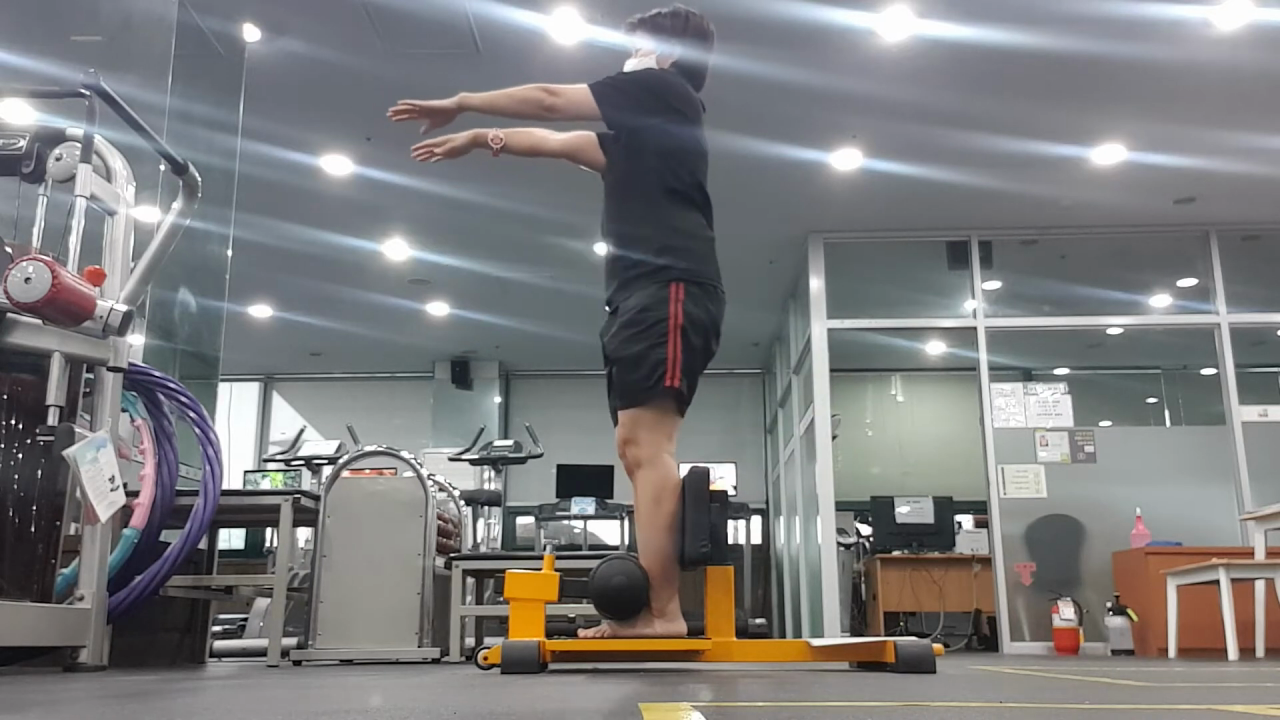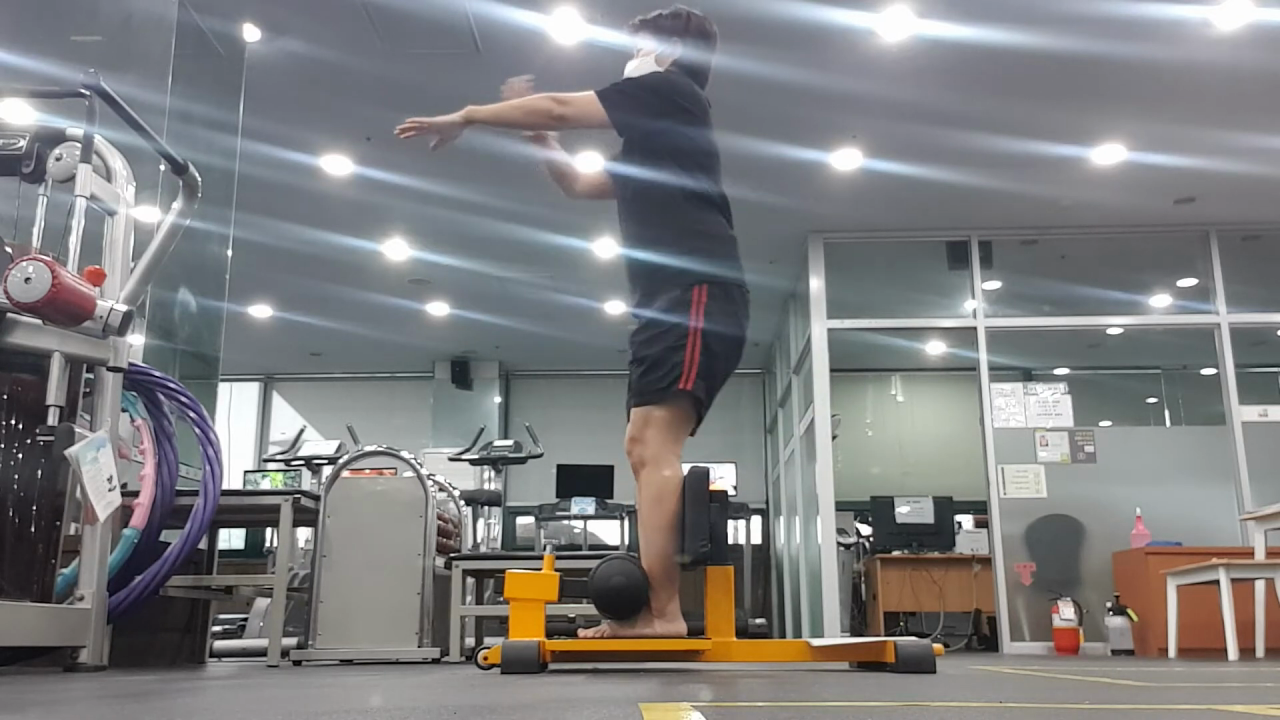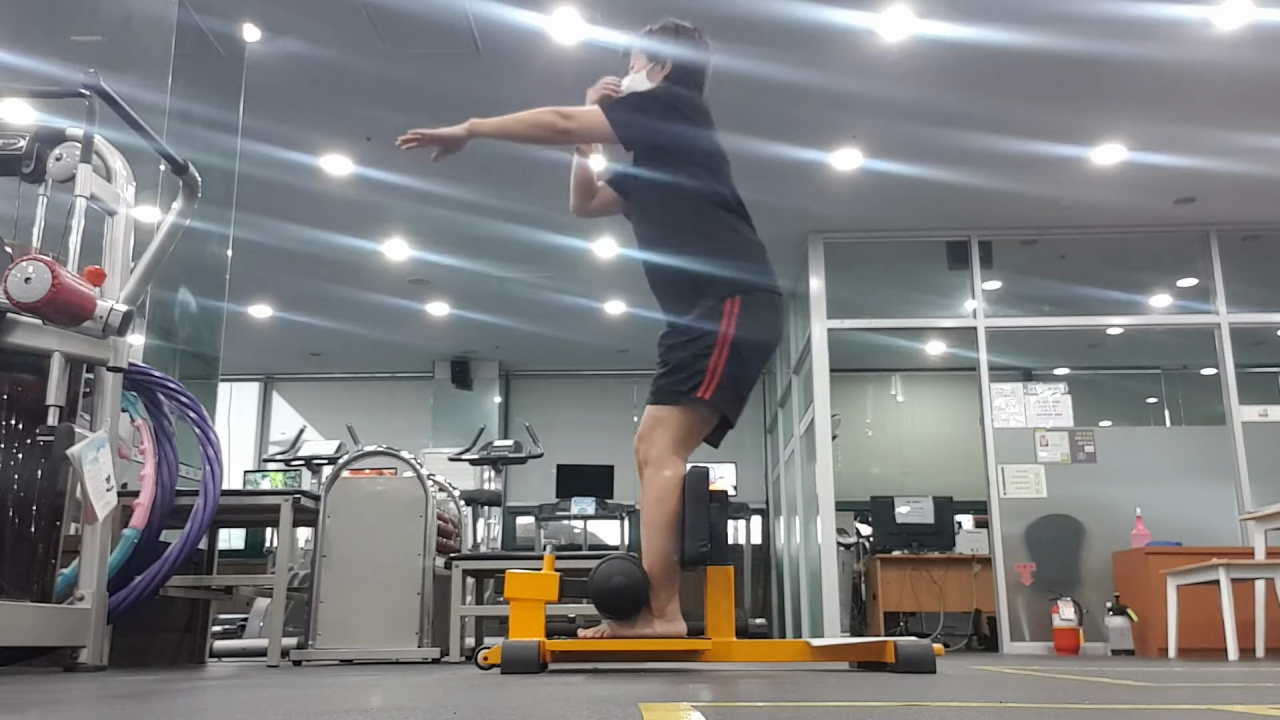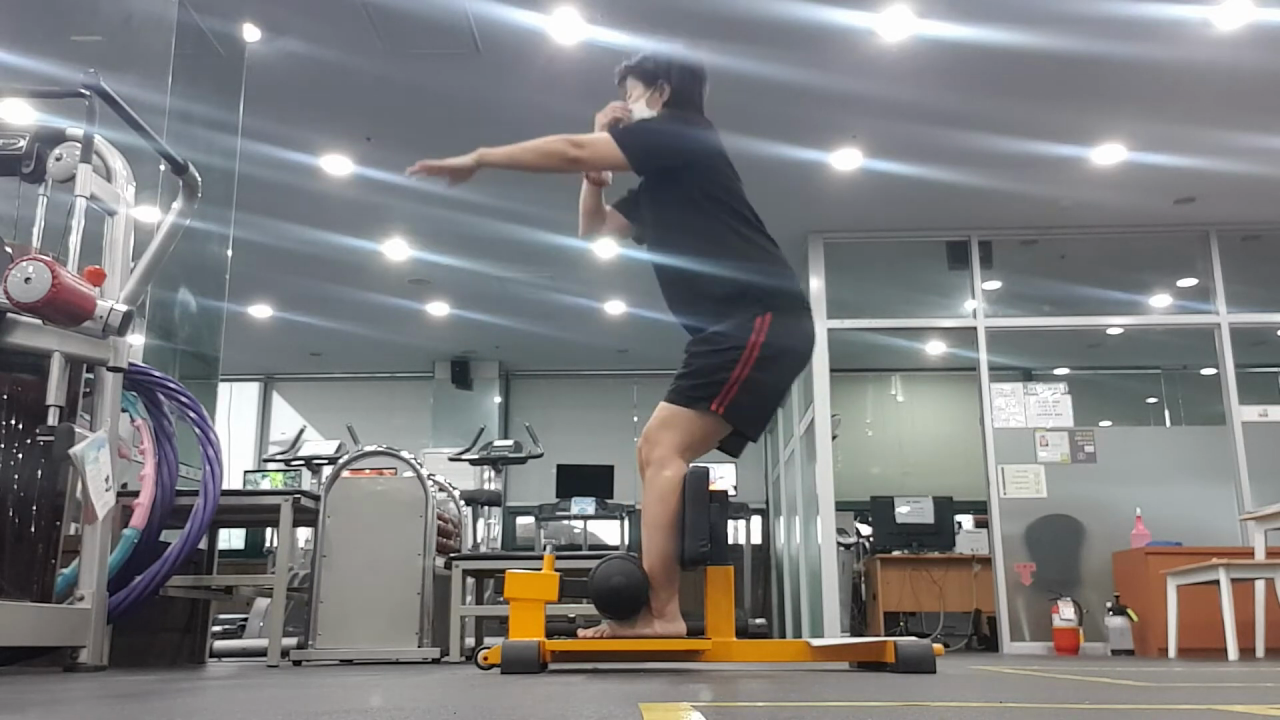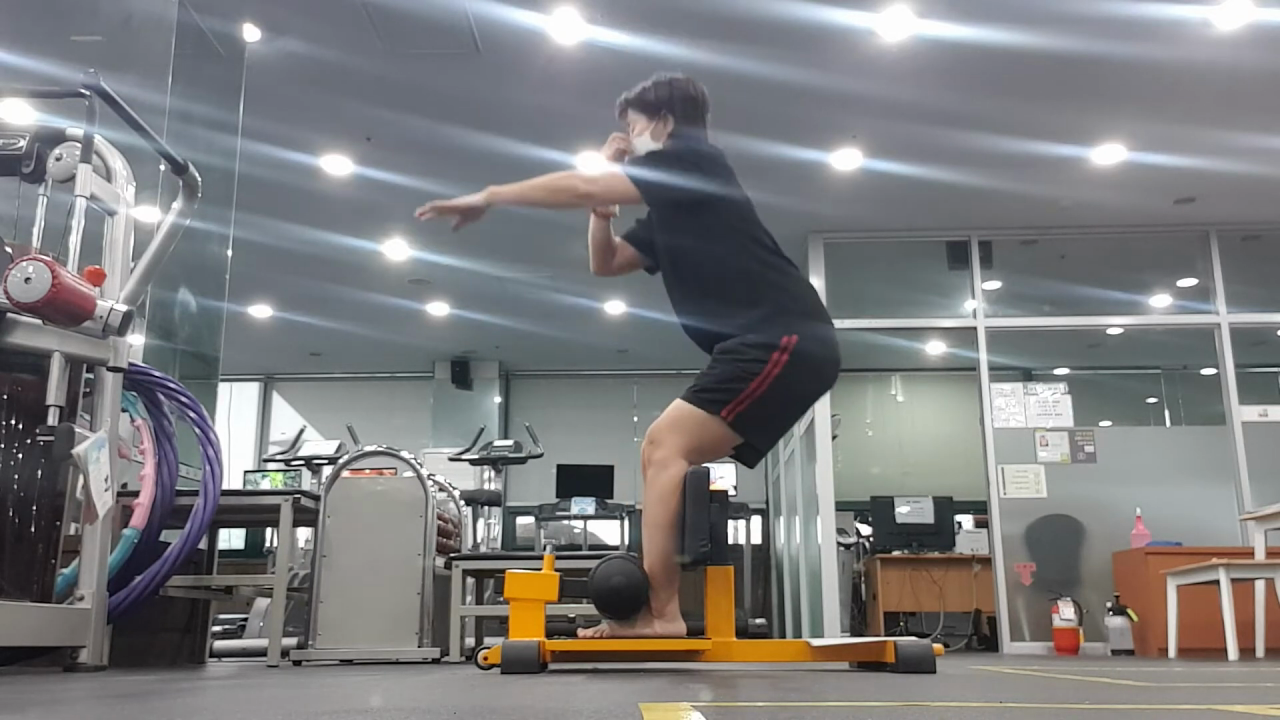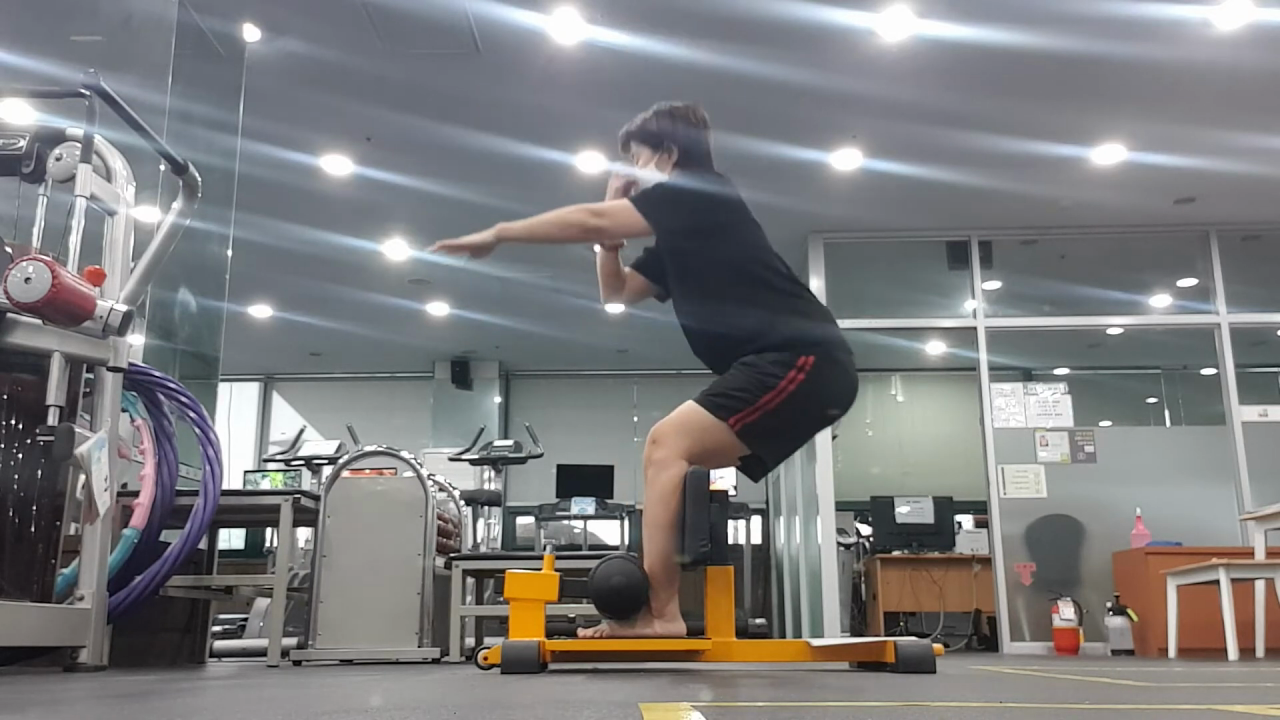
dt=0.2s
person 1, frame 1
left shoulder: (663, 93)
right shoulder: (642, 134)
left elbow: (550, 102)
right elbow: (560, 144)
left wrist: (458, 104)
right wrist: (477, 139)
left hip: (667, 289)
right hip: (642, 297)
left knee: (646, 445)
right knee: (637, 448)
left ankle: (661, 612)
right ankle: (653, 609)
person 1, frame 2
left shoulder: (670, 93)
right shoulder: (650, 142)
left elbow: (563, 108)
right elbow: (580, 184)
left wrist: (467, 116)
right wrist: (535, 133)
left hip: (693, 295)
right hip: (672, 300)
left knee: (652, 443)
right knee: (646, 448)
left ankle: (662, 612)
right ankle: (655, 609)
person 1, frame 3
left shoulder: (674, 106)
right shoulder: (654, 157)
left elbow: (563, 123)
right elbow: (585, 203)
left wrist: (469, 129)
right wrist: (585, 143)
left hip: (726, 304)
right hip: (707, 311)
left knee: (658, 446)
right knee: (655, 451)
left ankle: (661, 612)
right ankle: (658, 609)
person 1, frame 4
left shoulder: (683, 132)
right shoulder: (660, 184)
left elbow: (572, 151)
right elbow: (594, 228)
left wrist: (477, 159)
right wrist: (597, 167)
left hip: (757, 319)
right hip: (741, 326)
left knee: (662, 446)
right knee: (658, 453)
left ankle: (659, 613)
right ankle: (658, 608)
person 1, frame 5
left shoulder: (694, 162)
right shoulder: (671, 211)
left elbow: (581, 187)
right elbow: (605, 262)
left wrist: (487, 197)
right wrist: (605, 199)
left hip: (784, 339)
right hip: (777, 347)
left knee: (665, 444)
right knee: (664, 455)
left ankle: (659, 614)
right ankle: (660, 609)
person 1, frame 6
left shoulder: (703, 194)
right shoulder: (679, 238)
left elbow: (592, 220)
right elbow: (616, 291)
left wrist: (499, 232)
right wrist: (610, 232)
left hip: (803, 361)
right hip: (798, 367)
left knee: (667, 444)
right knee: (672, 455)
left ankle: (660, 614)
right ankle: (661, 608)
